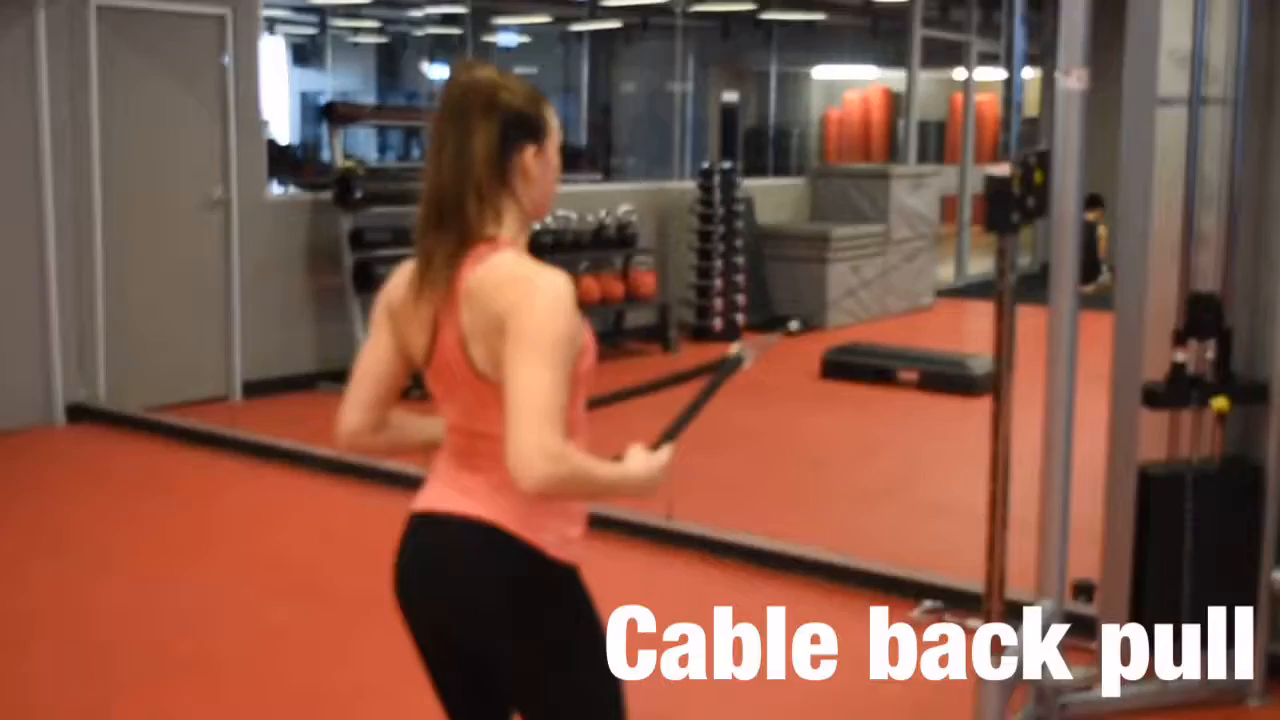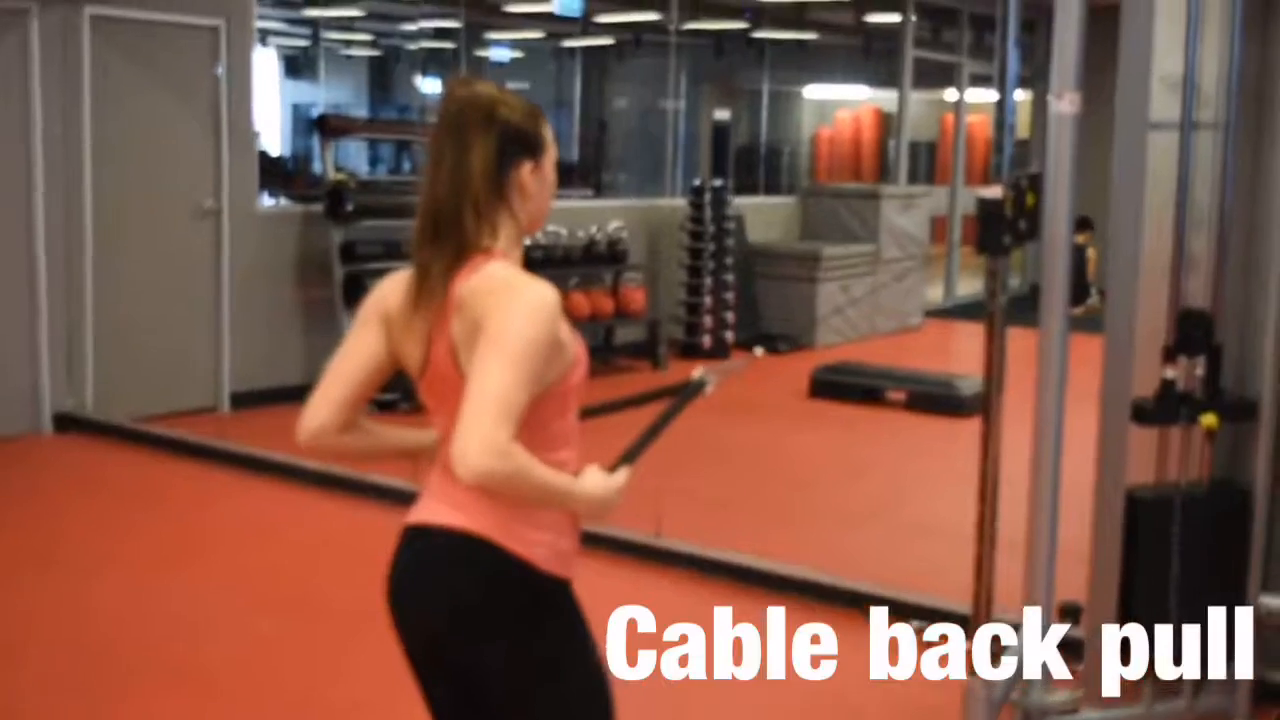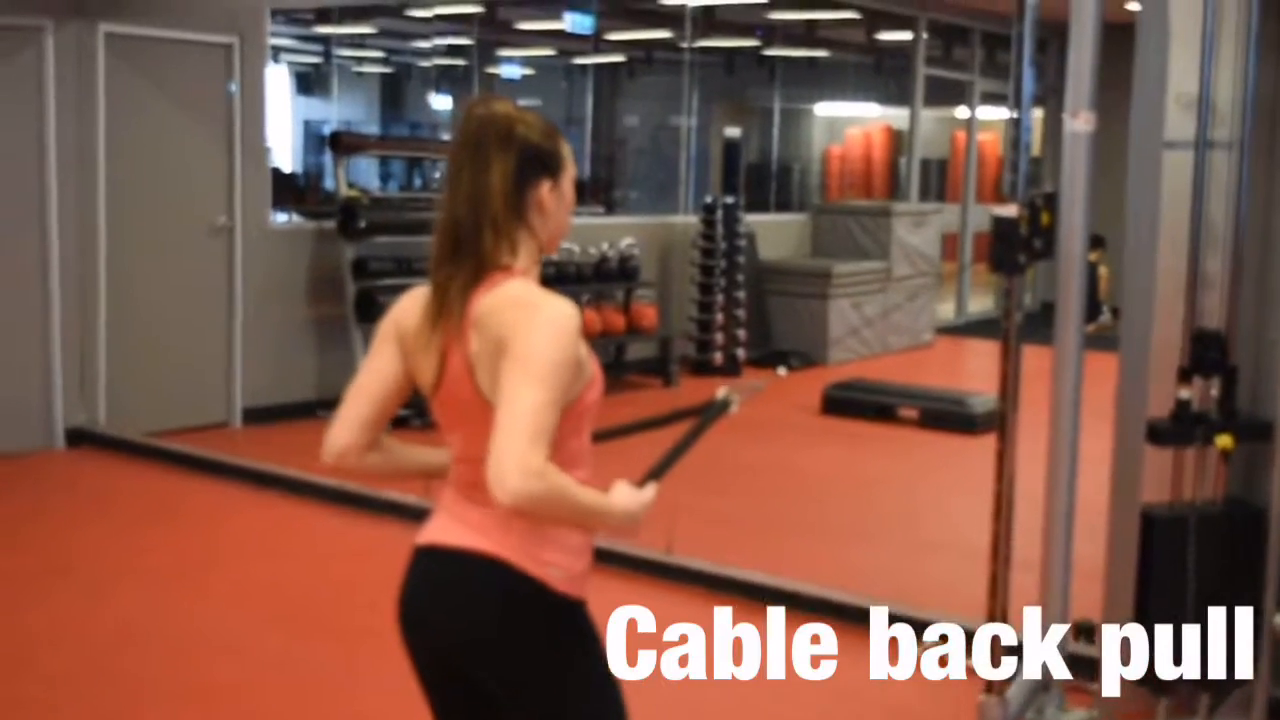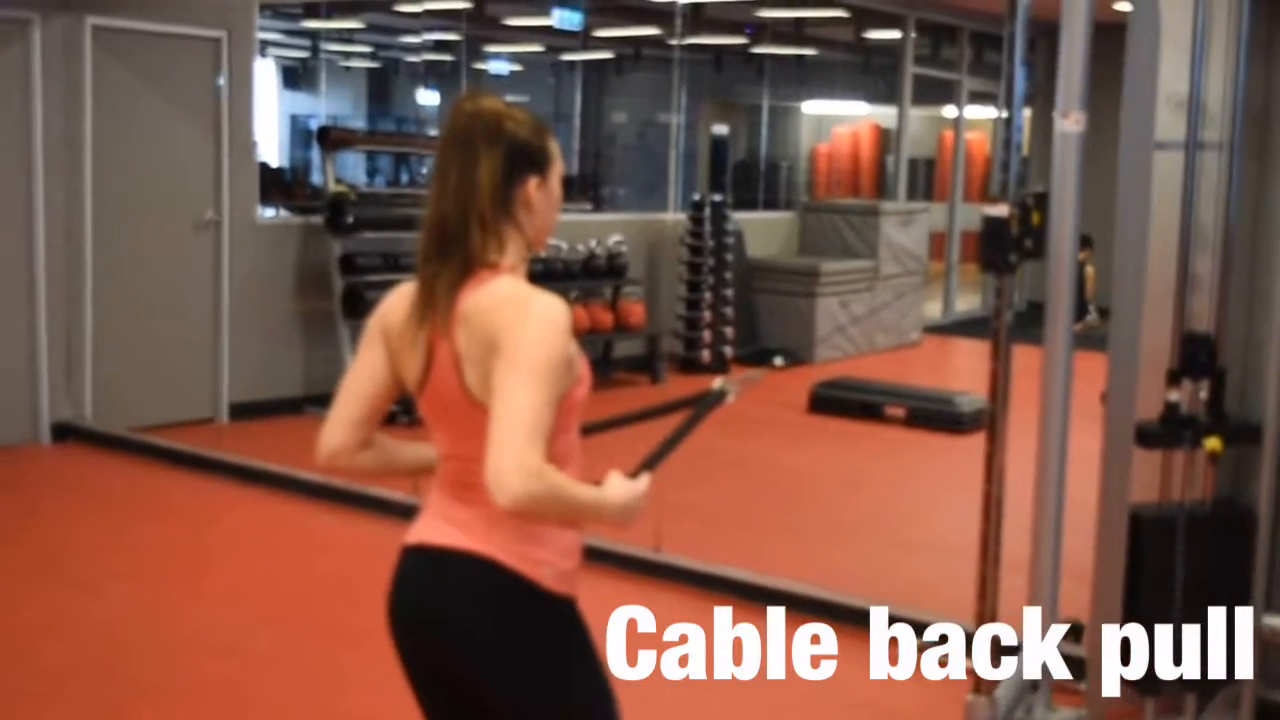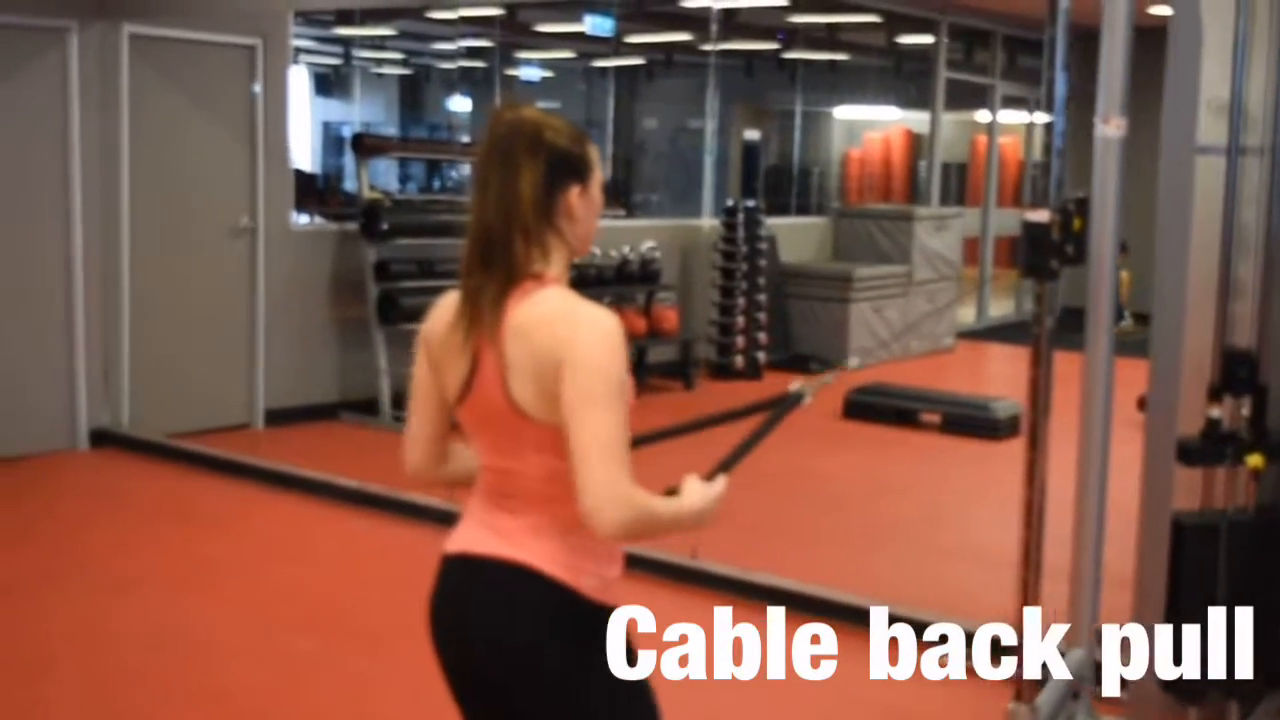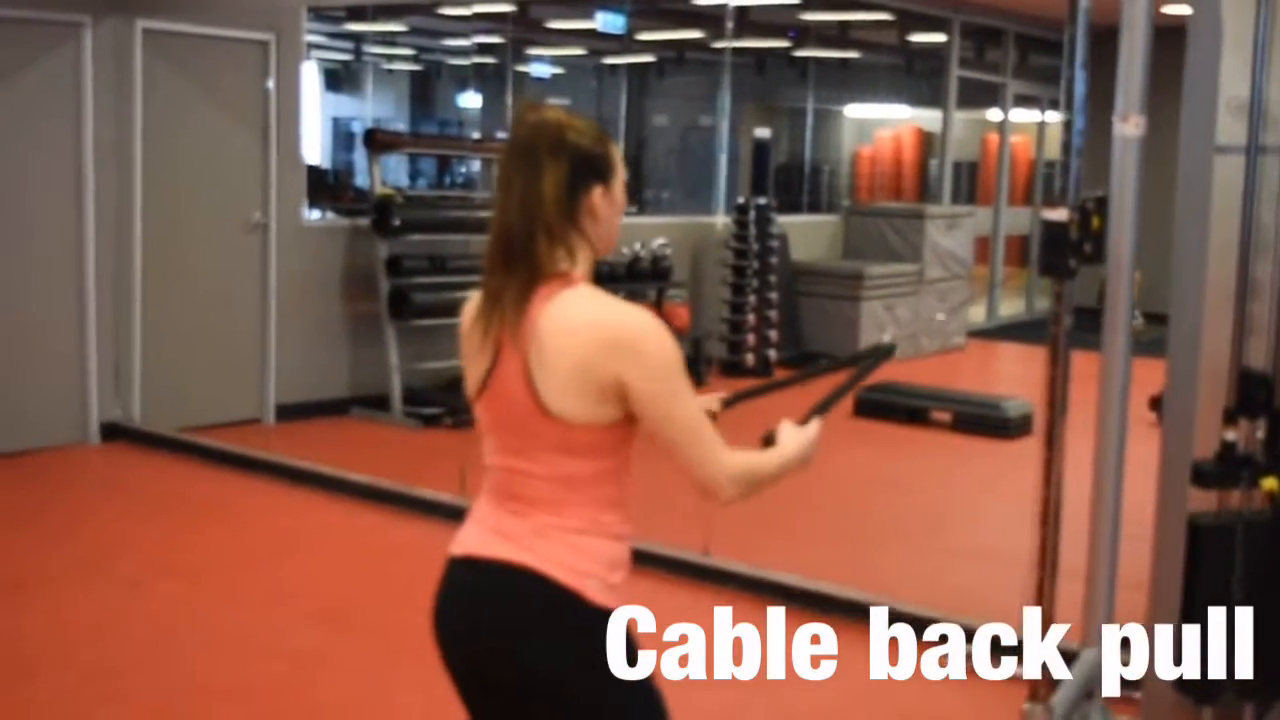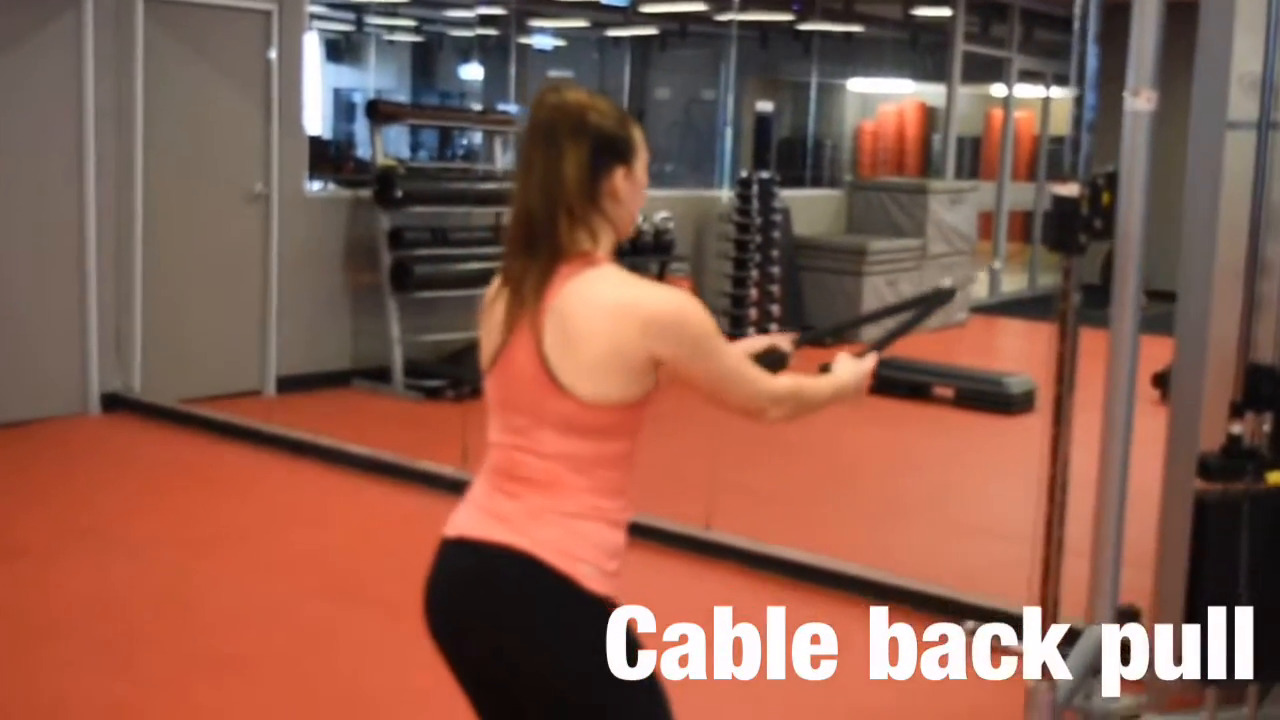
dt=0.3s
person 1, frame 1
left shoulder: (409, 283)
right shoulder: (535, 289)
left elbow: (358, 428)
right elbow: (538, 466)
right wrist: (632, 474)
left hip: (426, 556)
right hip: (514, 568)
person 1, frame 2
left shoulder: (400, 294)
right shoulder: (525, 299)
left elbow: (319, 427)
right elbow: (481, 460)
right wrist: (582, 494)
left hip: (420, 569)
right hip: (506, 580)
person 1, frame 3
left shoulder: (416, 311)
right shoulder: (543, 316)
left elbow: (345, 448)
right elbow: (520, 482)
right wrist: (617, 510)
left hip: (431, 587)
right hip: (519, 599)
person 1, frame 4
left shoulder: (403, 308)
right shoulder: (533, 313)
left elbow: (339, 447)
right elbow: (516, 484)
right wrist: (610, 502)
left hip: (420, 586)
right hip: (510, 598)
person 1, frame 5
left shoulder: (448, 318)
right shoulder: (582, 327)
left elbow: (422, 463)
right elbow: (610, 511)
right wrist: (694, 506)
left hip: (459, 596)
right hip: (549, 606)
person 1, frame 6
left shoulder: (480, 314)
right shoulder: (623, 330)
right elbow: (721, 479)
left wrist: (664, 411)
right wrist: (789, 450)
left hip: (466, 595)
right hip: (555, 609)
person 1, frame 7
left shoulder: (506, 295)
right shoulder: (647, 308)
right elbow: (765, 402)
left wrist: (723, 351)
right wrist: (841, 382)
left hip: (459, 578)
right hip: (549, 594)
